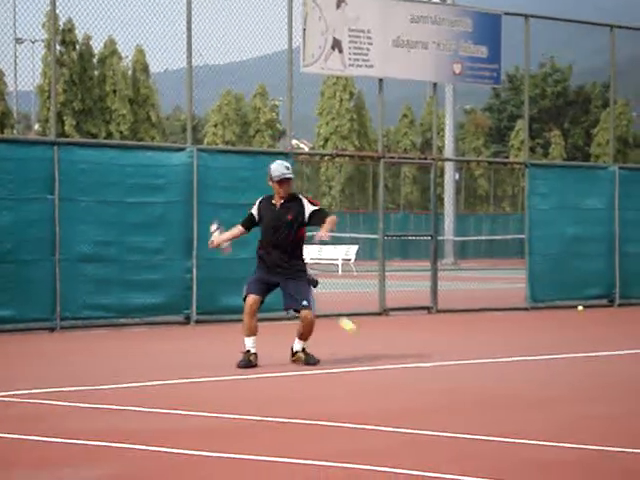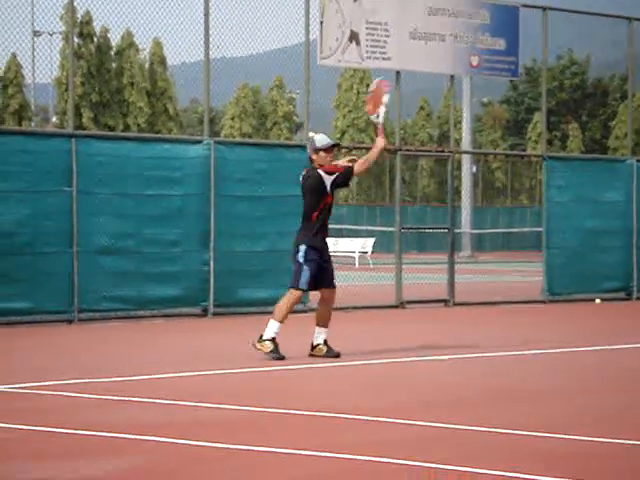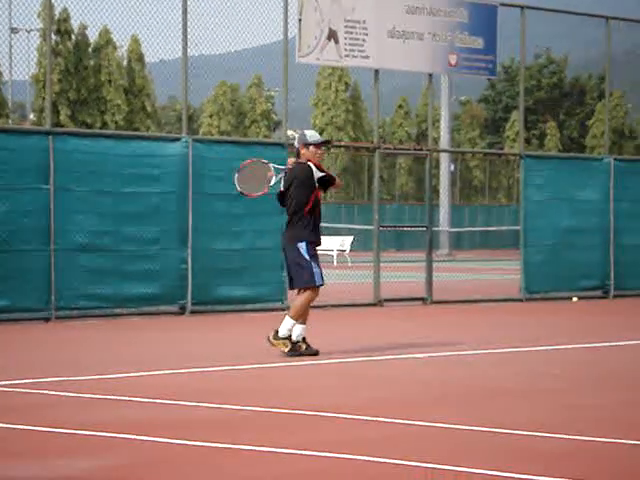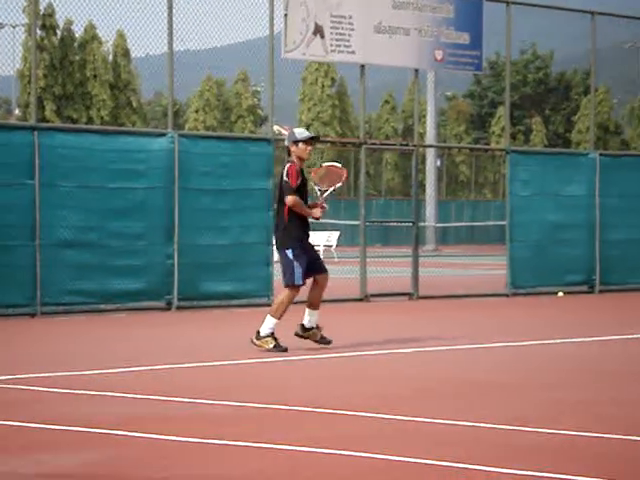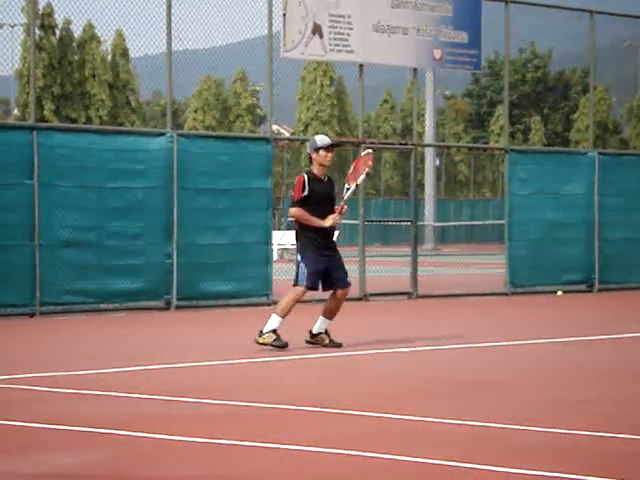
dt=0.4s
person 1, frame 1
left shoulder: (302, 203)
right shoulder: (262, 204)
left elbow: (329, 217)
right elbow: (244, 226)
left wrist: (325, 229)
right wrist: (221, 237)
left hip: (293, 270)
right hip: (266, 267)
left knee: (308, 316)
right knee: (251, 303)
left ankle: (299, 349)
right ankle: (250, 352)
person 1, frame 2
left shoulder: (309, 174)
right shoulder: (321, 174)
right elbow: (361, 168)
left wrist: (340, 162)
right wrist: (378, 146)
left hip: (316, 243)
right hip: (307, 245)
left knee: (328, 292)
right knee: (297, 292)
left ankle: (319, 343)
right ankle: (266, 339)
person 1, frame 3
left shoulder: (289, 174)
right shoulder: (312, 169)
right elbow: (335, 184)
left hip: (293, 238)
right hip: (302, 240)
left knee: (305, 290)
right knee: (311, 288)
left ankle: (297, 338)
right ankle: (281, 335)
person 1, frame 4
left shoulder: (296, 171)
right shoulder: (292, 168)
right elbow: (290, 199)
left wrist: (312, 208)
right wrist: (311, 212)
left hip: (301, 237)
right hip: (290, 239)
left knee: (321, 277)
right knee: (293, 287)
left ankle: (309, 326)
right ankle: (263, 334)
person 1, frame 5
left shoulder: (330, 182)
right shoulder: (304, 178)
right elbow: (295, 211)
left wrist: (335, 213)
right wrist: (323, 222)
left hip: (327, 245)
right hip: (307, 245)
left knee: (342, 290)
right knee: (300, 289)
left ankle: (319, 332)
right ankle: (267, 332)
